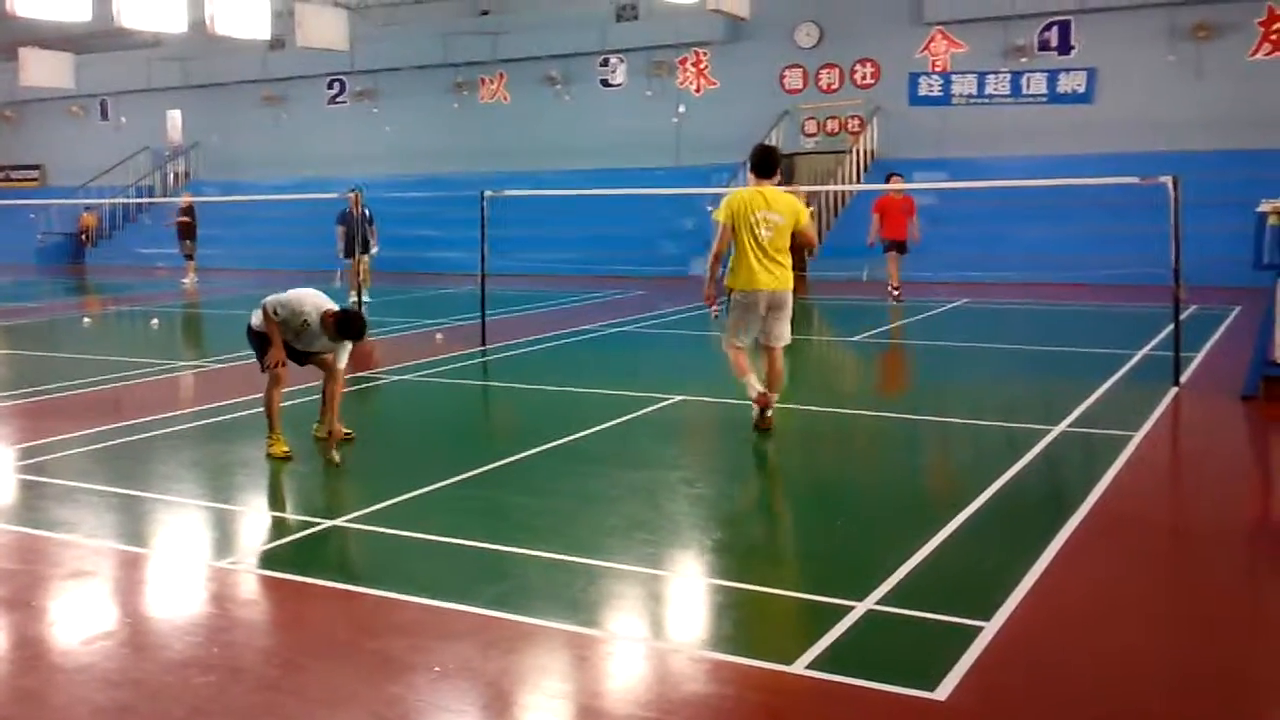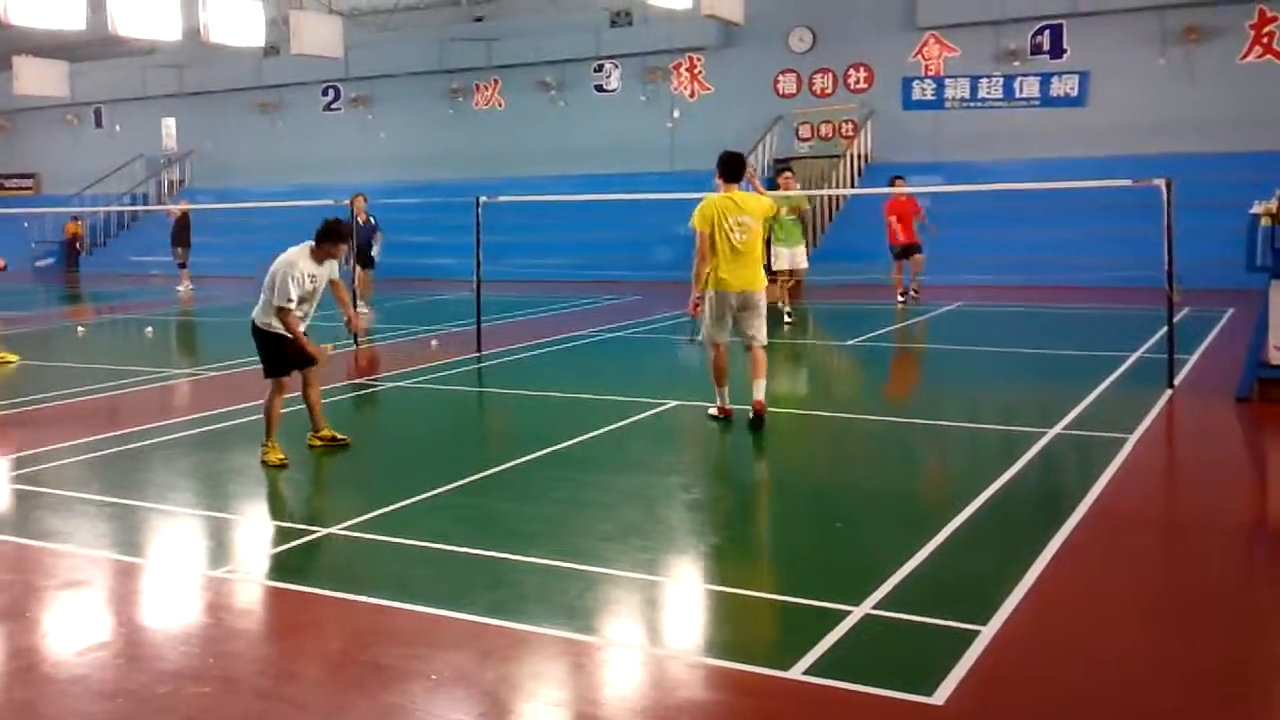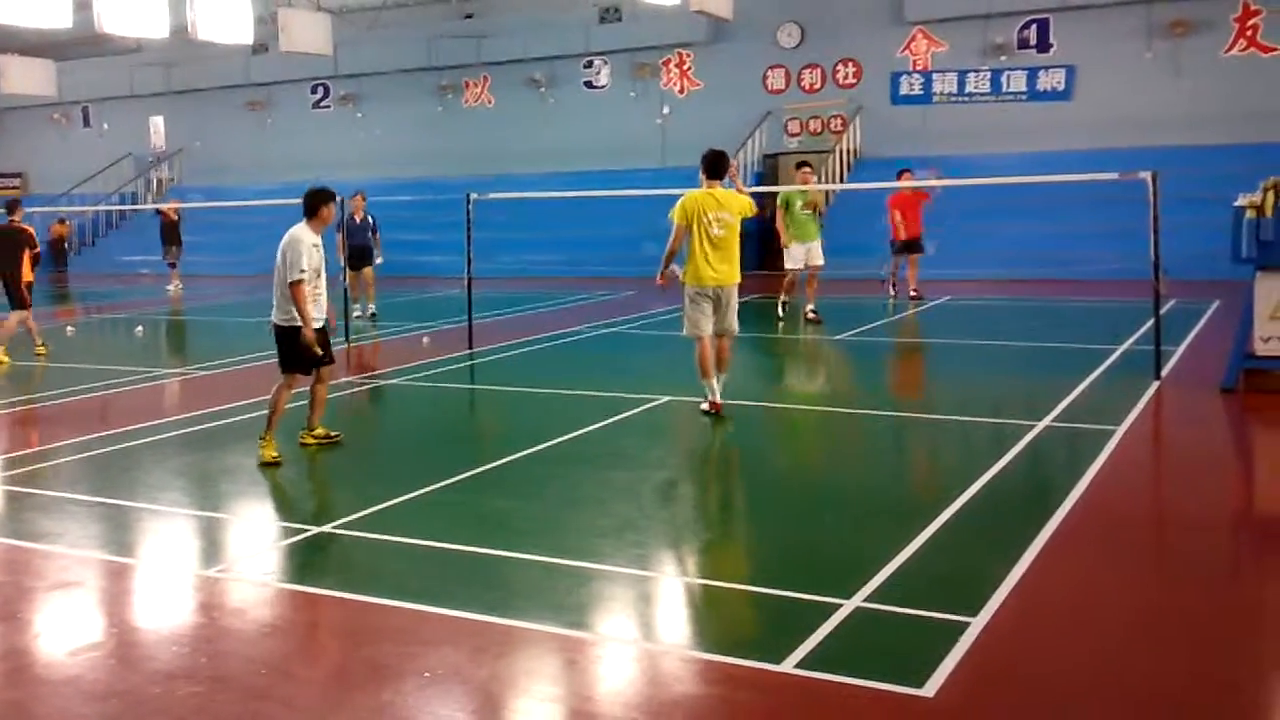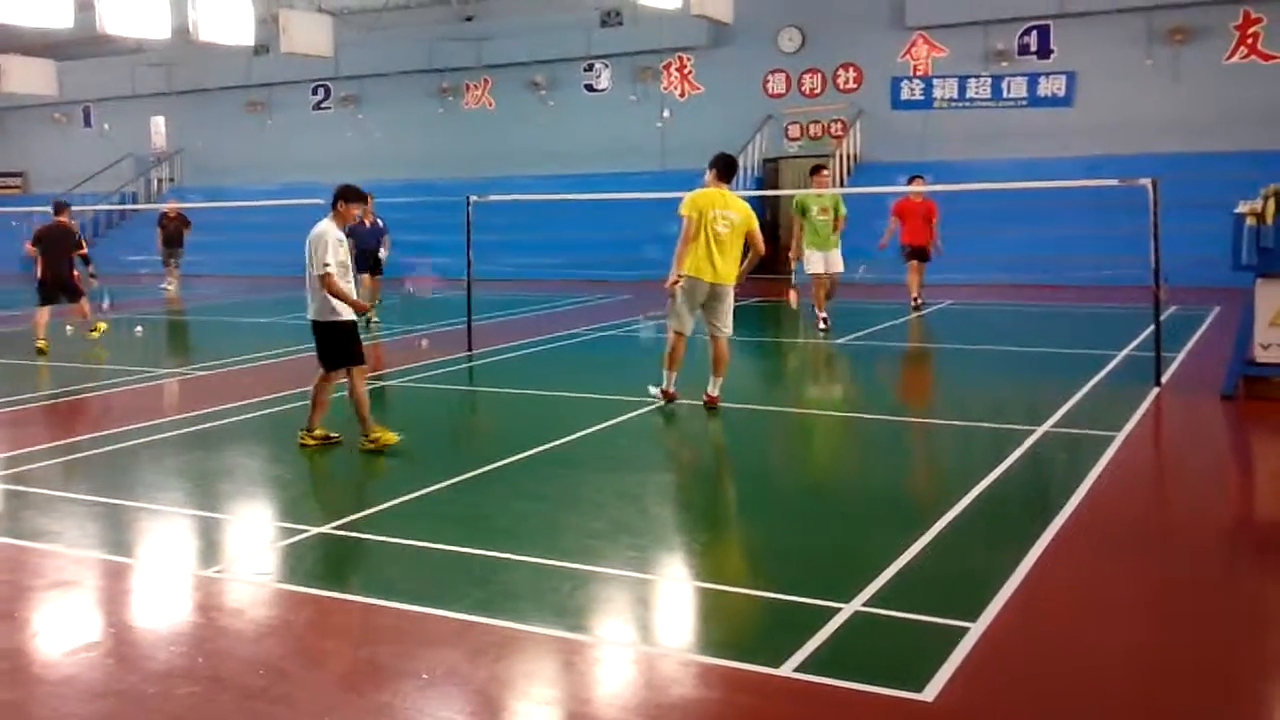
dt=0.5s
person 1, frame 1
left shoulder: (734, 201)
right shoulder: (790, 203)
left elbow: (720, 248)
right elbow: (810, 240)
left wrist: (709, 283)
left hip: (746, 287)
right hip: (781, 287)
left knee: (735, 347)
right knee: (774, 349)
left ankle: (759, 394)
right ankle: (766, 413)
person 1, frame 2
left shoulder: (707, 207)
right shoulder: (757, 203)
left elbow: (702, 254)
right elbow: (773, 205)
left wrist: (696, 291)
left hip: (720, 287)
right hip: (754, 286)
left knee: (718, 346)
right knee: (756, 346)
left ankle: (723, 406)
right ankle: (758, 400)
person 1, frame 3
left shoulder: (689, 201)
right shoulder: (738, 200)
left elbow: (675, 244)
right elbow: (754, 209)
left wrist: (663, 269)
right wrist: (737, 182)
left hip: (698, 280)
right hip: (729, 280)
left knee: (702, 338)
right knee: (723, 336)
left ankle: (713, 398)
right ankle: (715, 392)
person 1, frame 4
left shoulder: (697, 198)
right shoulder: (743, 207)
left elbow: (687, 237)
right elbow: (759, 249)
left wrist: (675, 271)
right wrist: (742, 272)
left hip: (694, 276)
right hip: (725, 281)
left knee: (678, 331)
right knee: (719, 336)
left ankle: (667, 388)
right ankle: (713, 393)
person 2, frame 1
left shoulder: (342, 334)
right shoulder: (302, 303)
left elbow: (337, 377)
right elbow: (266, 307)
left wrist: (335, 421)
right wrist: (277, 346)
right hip: (265, 330)
left knee: (330, 365)
right knee: (278, 375)
left ankle: (325, 425)
right ankle: (274, 438)
person 2, frame 2
left shoulder: (330, 258)
right shoulder: (292, 265)
left elbow: (335, 283)
right elbow: (283, 313)
left wrist: (350, 313)
right wrist: (306, 345)
left hip: (297, 325)
right hip: (271, 327)
left knee: (311, 375)
right knee: (280, 383)
left ankle: (319, 432)
right ankle: (269, 445)
person 2, frame 3
left shoulder: (314, 237)
right shoulder: (299, 239)
right elbow: (296, 285)
left wrist: (325, 309)
right wrist: (305, 324)
left hip: (314, 321)
right hip: (295, 324)
left knee: (324, 373)
right knee: (290, 380)
left ankle: (312, 430)
right ankle: (267, 440)
person 2, frame 4
left shoulder: (335, 233)
right shoulder: (325, 233)
right elbow: (326, 280)
left wrist: (351, 304)
right wrist: (353, 303)
left hip: (332, 316)
right hip: (334, 316)
left knee: (329, 373)
right knee: (357, 372)
left ankle: (311, 430)
right ankle: (370, 433)
